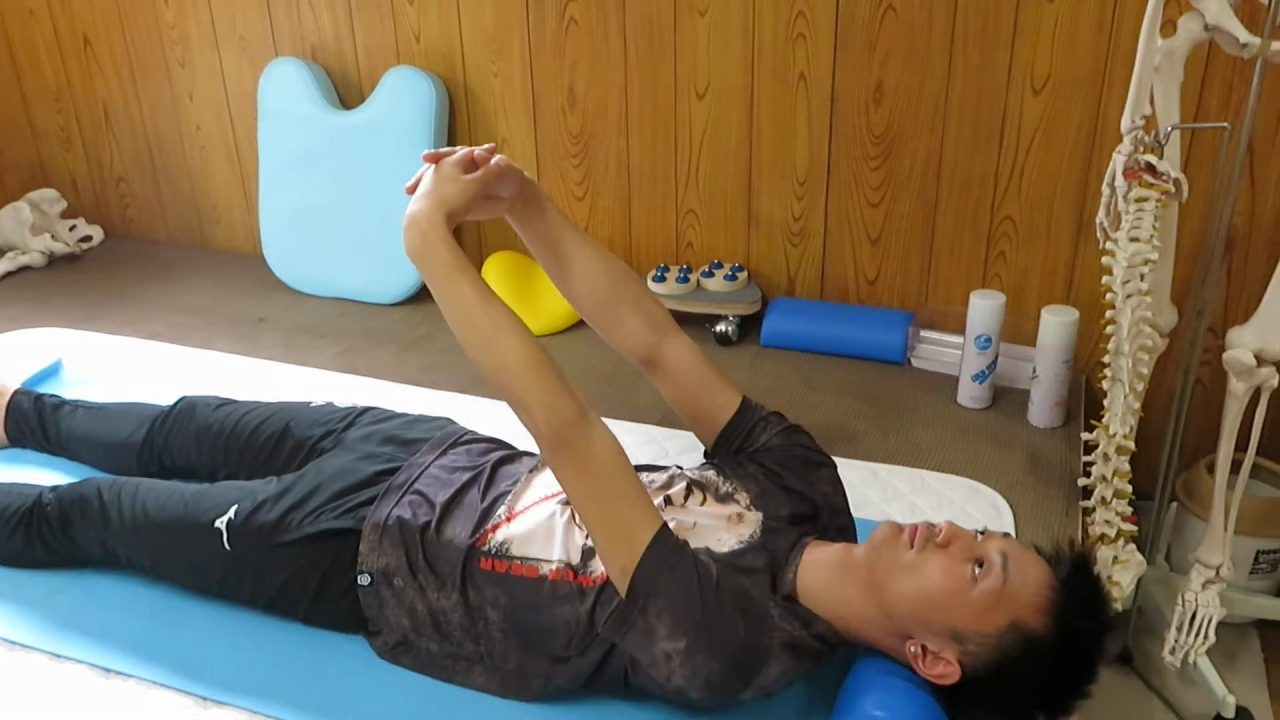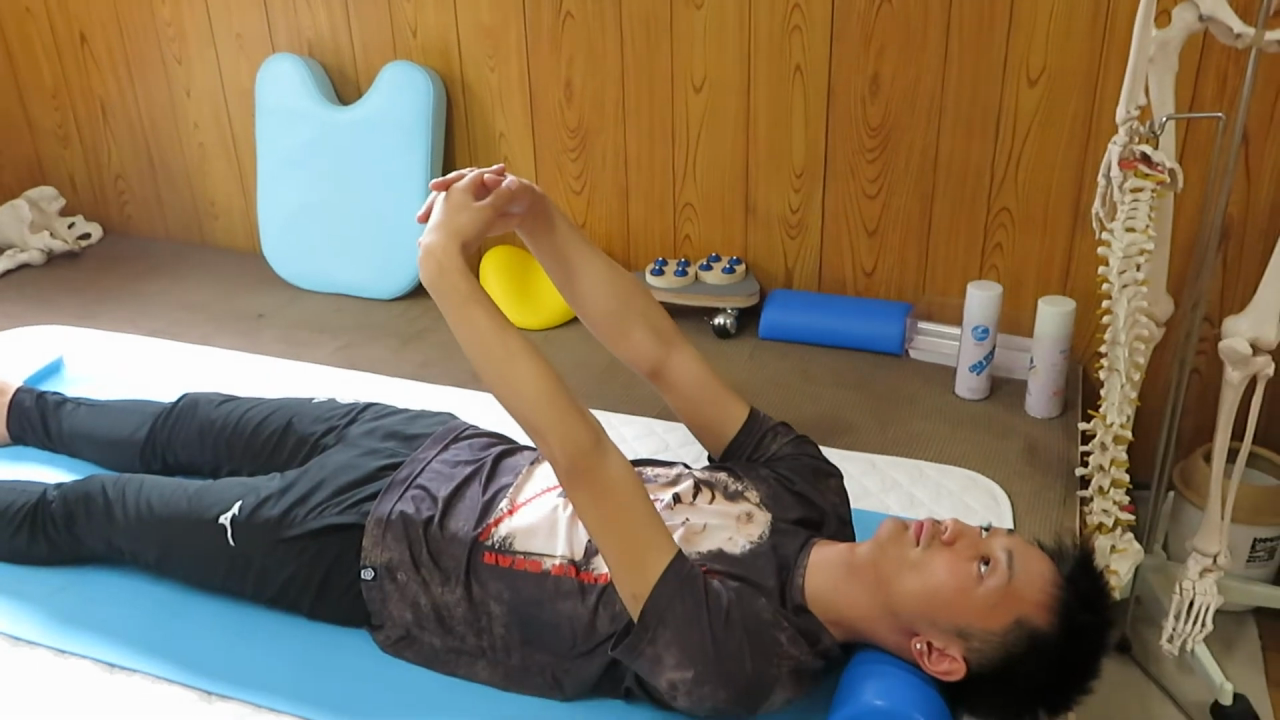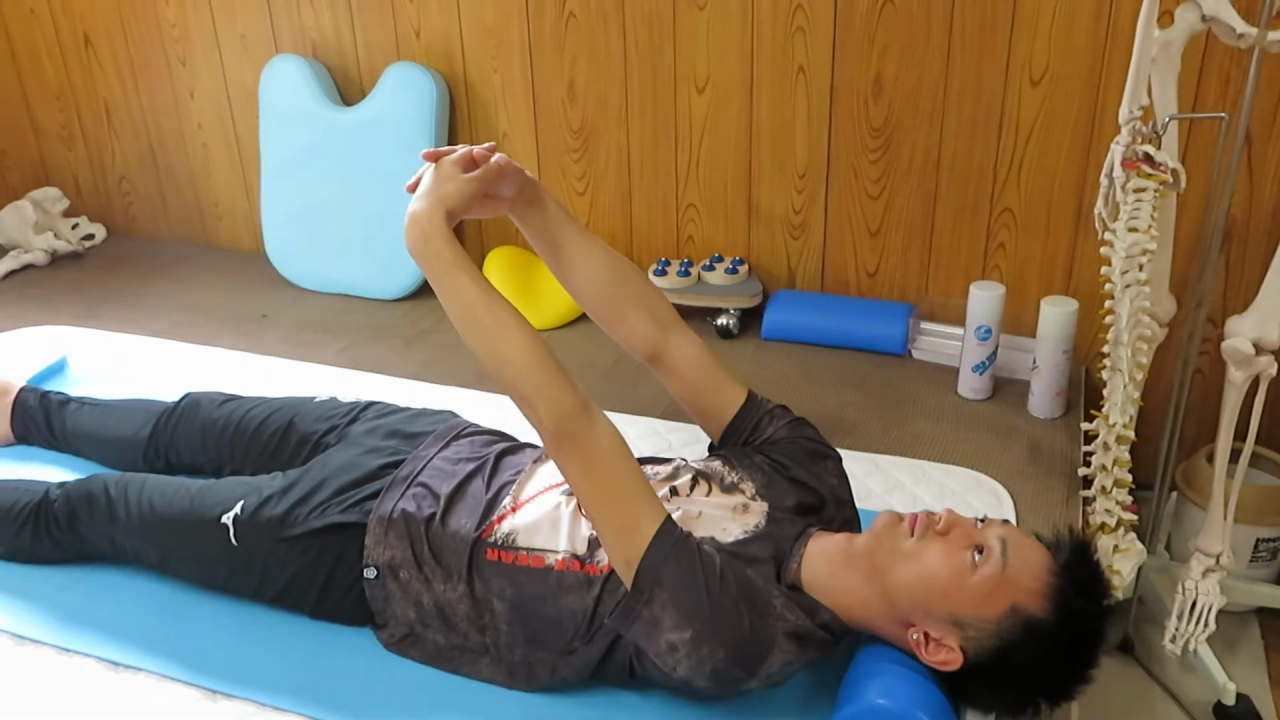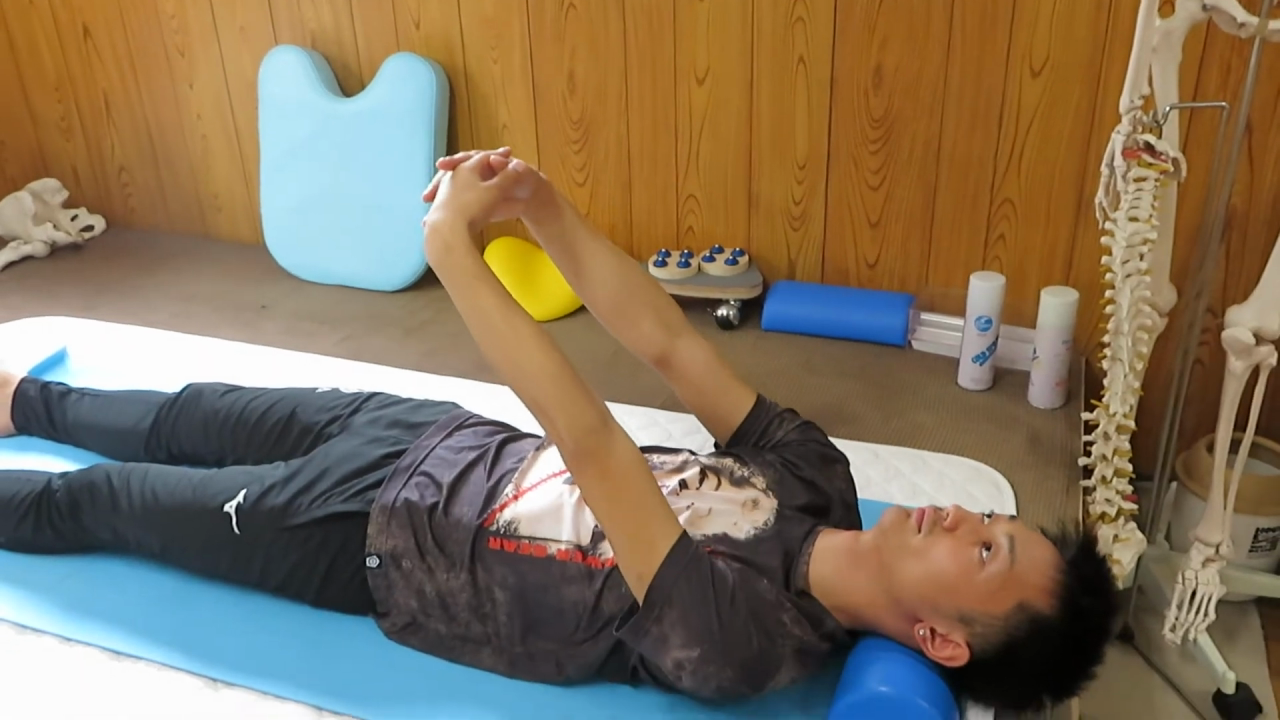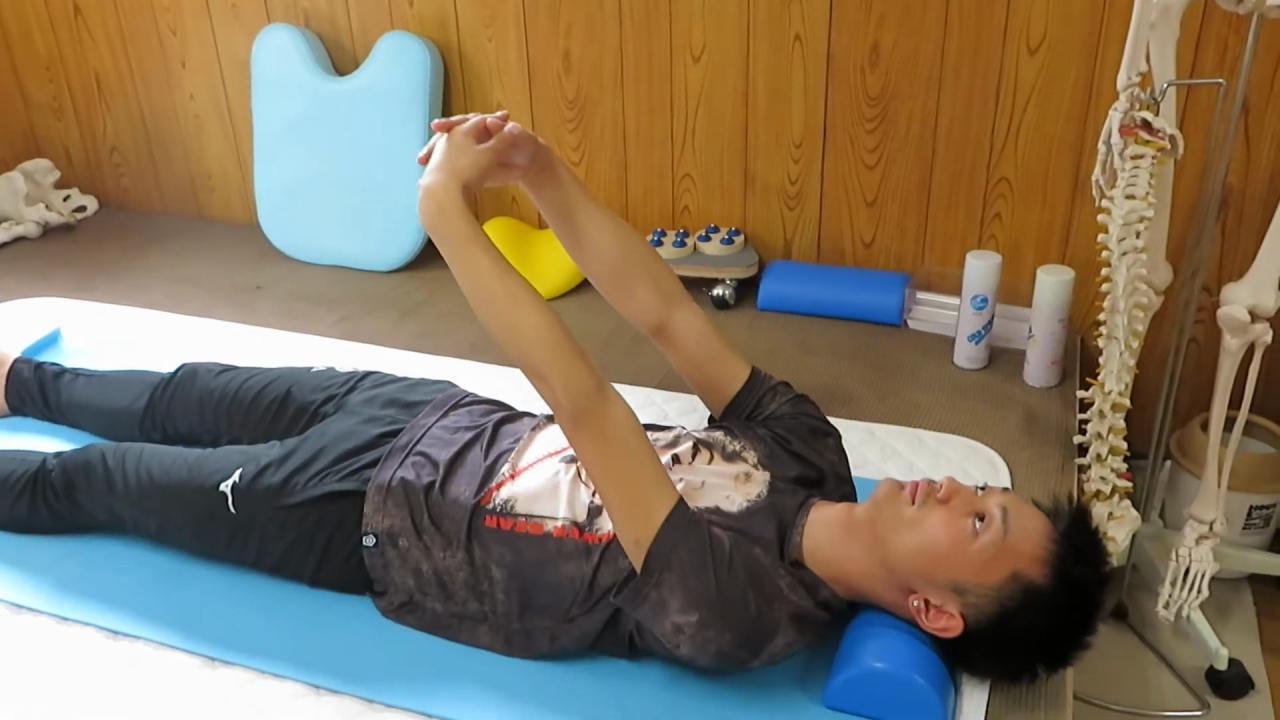
dt=0.5s
person 1, frame 1
right shoulder: (805, 486)
left elbow: (567, 435)
right elbow: (648, 339)
left wrist: (429, 243)
right wrist: (522, 205)
left hip: (369, 560)
right hip: (437, 457)
left knee: (96, 516)
right knee: (182, 433)
person 1, frame 2
right shoulder: (810, 489)
left elbow: (582, 461)
right elbow: (658, 350)
left wrist: (445, 266)
right wrist: (536, 219)
left hip: (371, 549)
right hip: (439, 452)
left knee: (97, 512)
right knee: (183, 428)
person 1, frame 3
right shoulder: (809, 476)
left elbow: (571, 428)
right elbow: (657, 336)
left wrist: (430, 238)
right wrist: (525, 203)
left hip: (373, 550)
right hip: (444, 451)
left knee: (104, 512)
right knee: (189, 428)
person 1, frame 4
right shoulder: (815, 478)
left elbow: (589, 444)
right elbow: (664, 340)
left wrist: (451, 248)
right wrist: (540, 206)
left hip: (373, 537)
right hip: (443, 442)
left knee: (101, 501)
right knee: (191, 417)
person 1, frame 5
left shoulder: (740, 609)
right shoulder: (808, 451)
left elbow: (585, 408)
right elbow: (660, 309)
left wrist: (445, 211)
right wrist: (538, 169)
left hip: (371, 517)
right hip: (439, 419)
left knee: (103, 483)
right knee: (183, 397)
